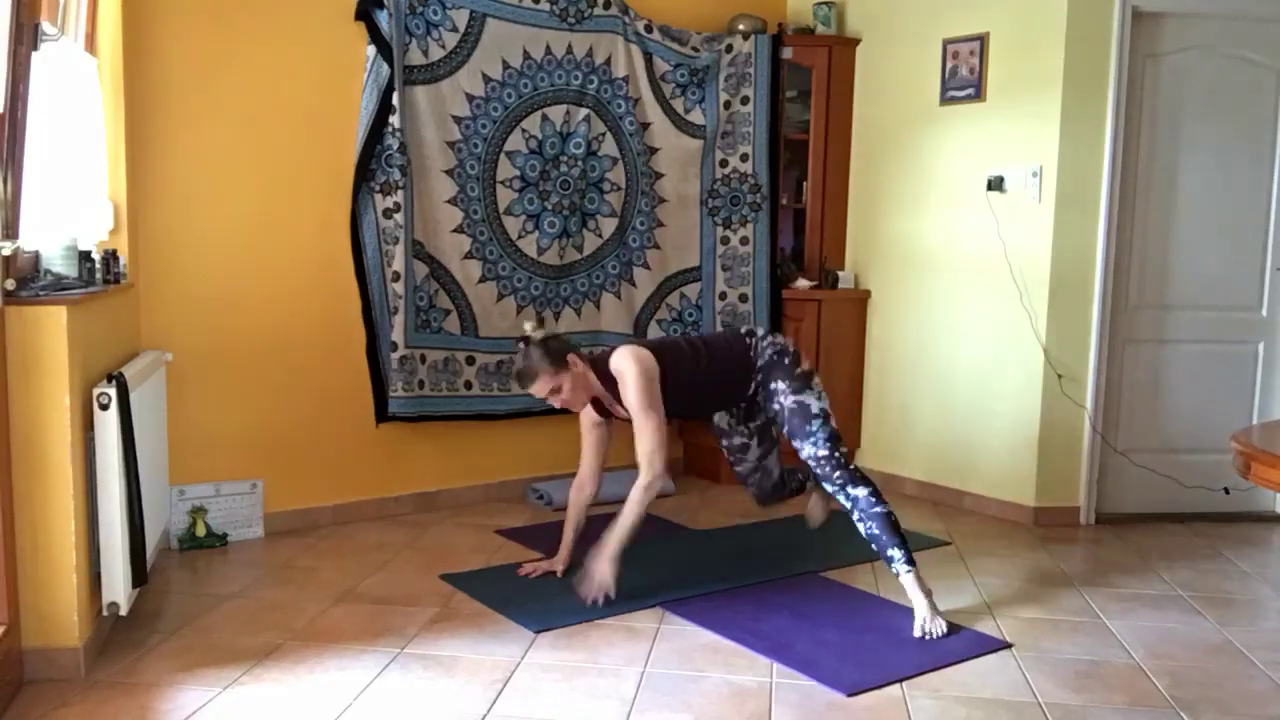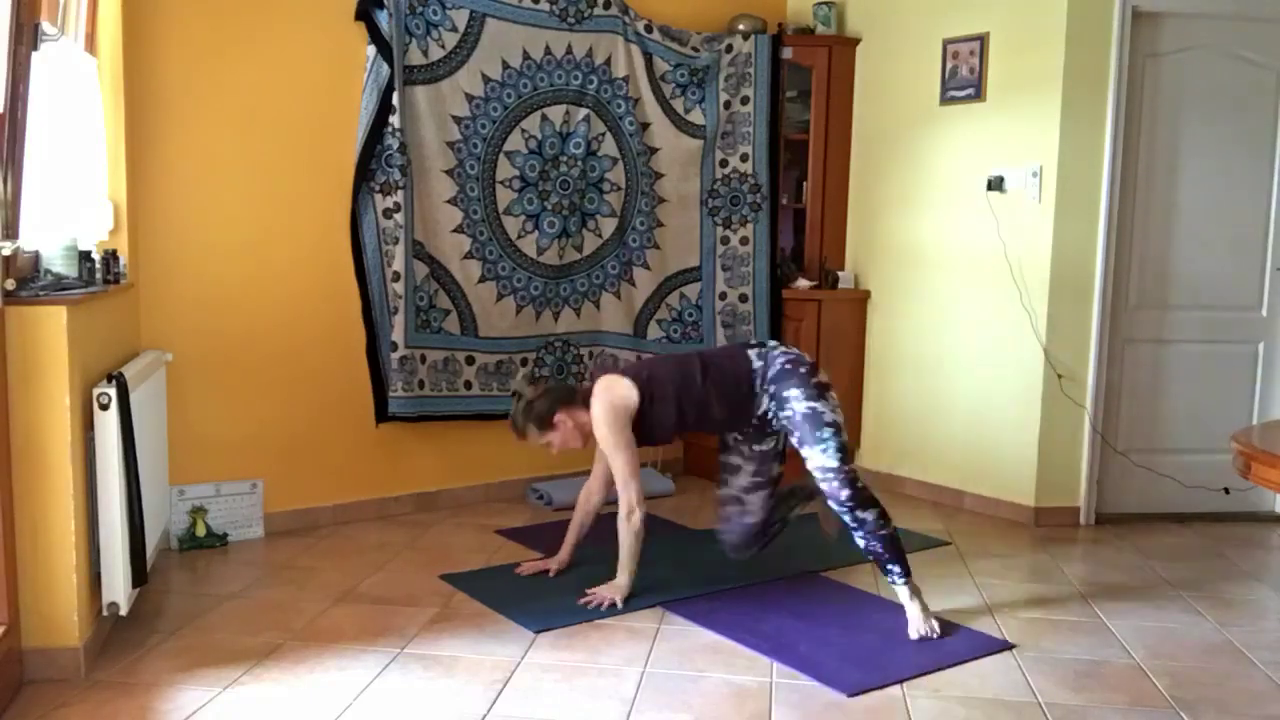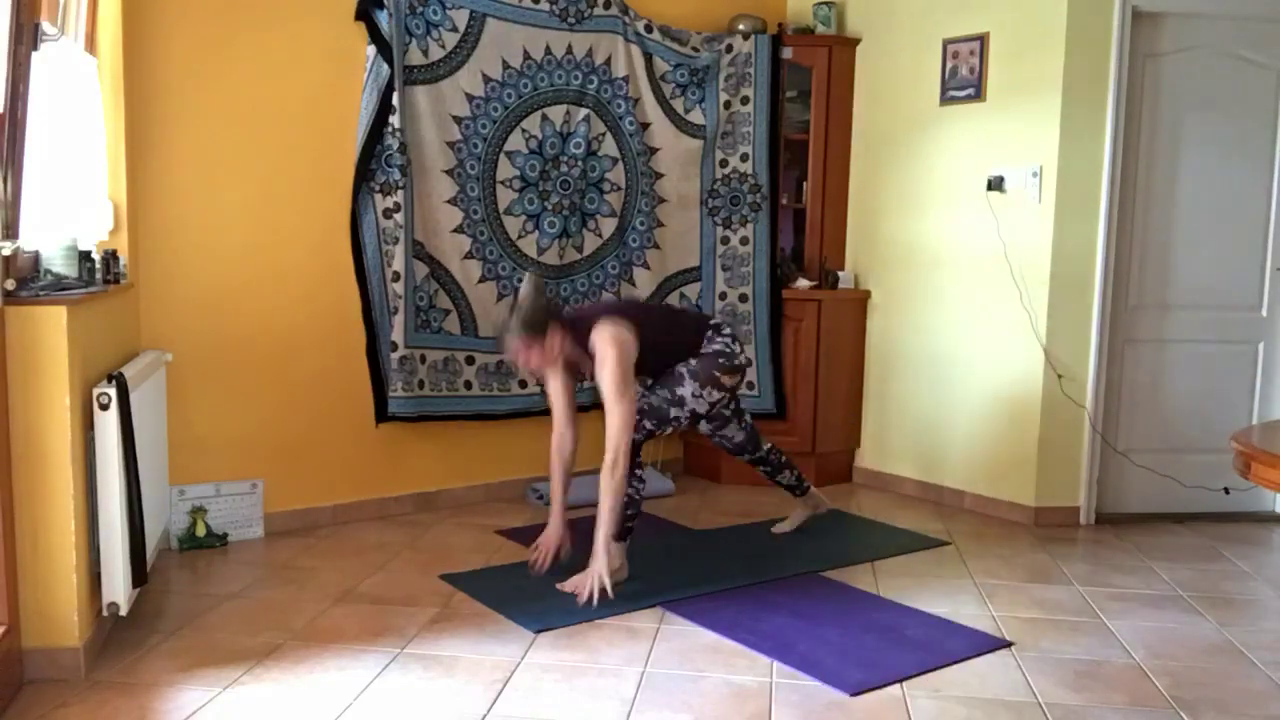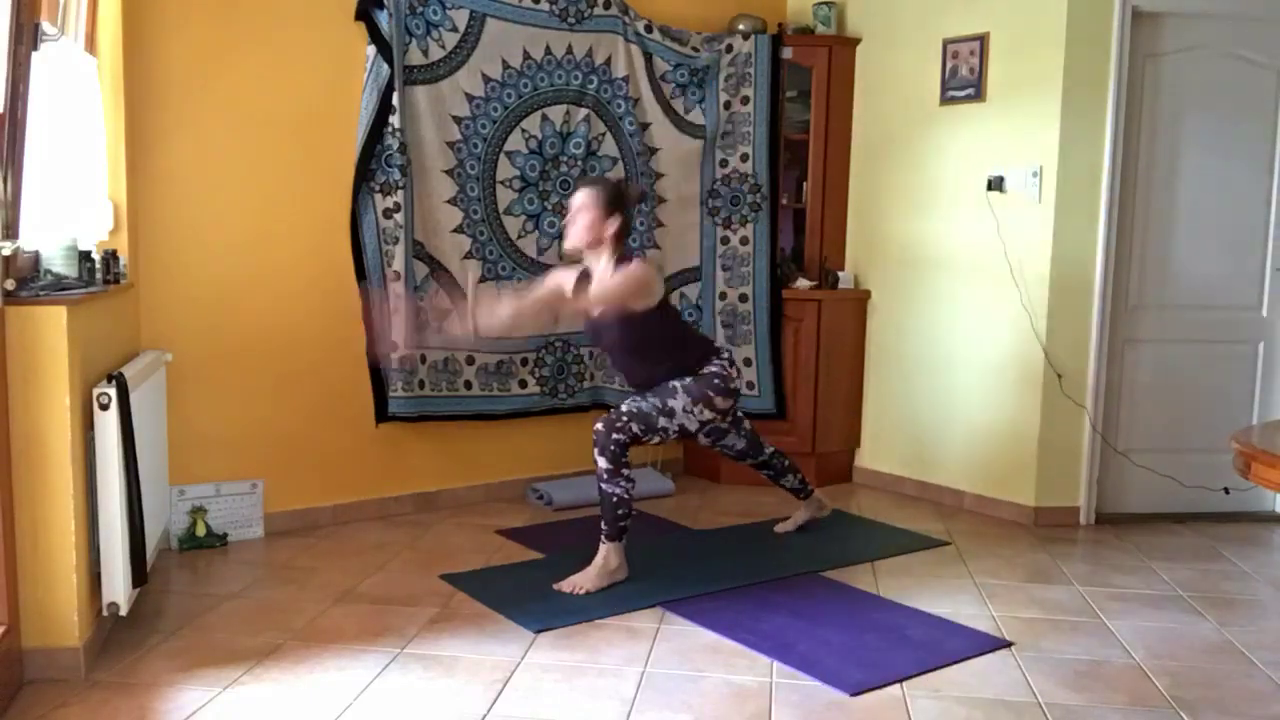
dt=0.3s
person 1, frame 1
left shoulder: (629, 364)
right shoulder: (592, 401)
left elbow: (655, 473)
right elbow: (586, 481)
left wrist: (609, 549)
right wrist: (563, 554)
right hip: (733, 408)
left knee: (839, 473)
left ankle: (912, 582)
right ankle: (812, 488)
person 1, frame 2
left shoulder: (606, 402)
right shoulder: (605, 407)
left elbow: (631, 505)
right elbow: (594, 490)
left wrist: (623, 580)
right wrist: (561, 556)
left hip: (773, 375)
right hip: (738, 414)
left knee: (843, 488)
right knee: (741, 536)
left ankle: (906, 593)
right ankle: (807, 495)
person 1, frame 3
left shoulder: (607, 342)
right shoulder: (560, 341)
left elbow: (616, 453)
right elbow: (564, 435)
left wrist: (602, 550)
right wrist: (556, 521)
left hip: (713, 350)
right hip: (678, 361)
left knee: (633, 434)
right knee: (739, 440)
right ankle: (809, 498)
person 1, frame 4
left shoulder: (634, 276)
right shoulder: (579, 275)
left elbow: (565, 305)
right elbow: (531, 303)
left hip: (707, 379)
right hip: (662, 382)
left knee: (612, 437)
right knee: (742, 445)
left ankle: (611, 560)
right ankle: (811, 501)
